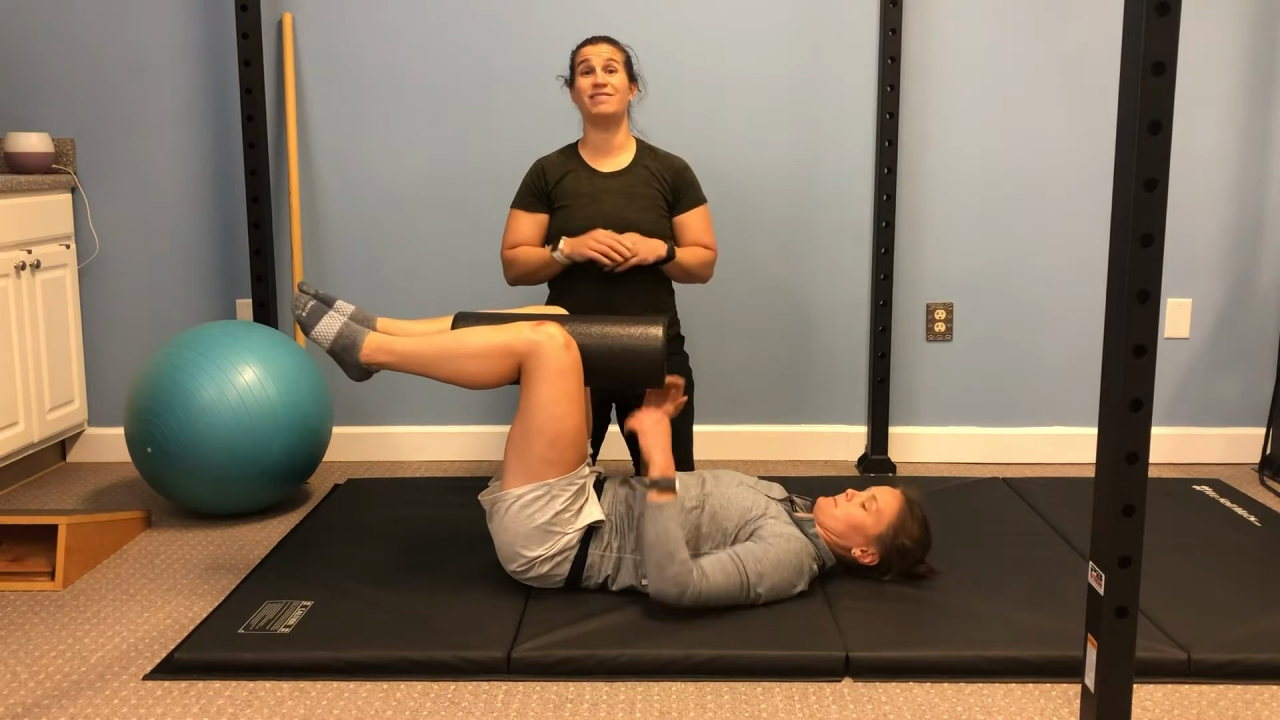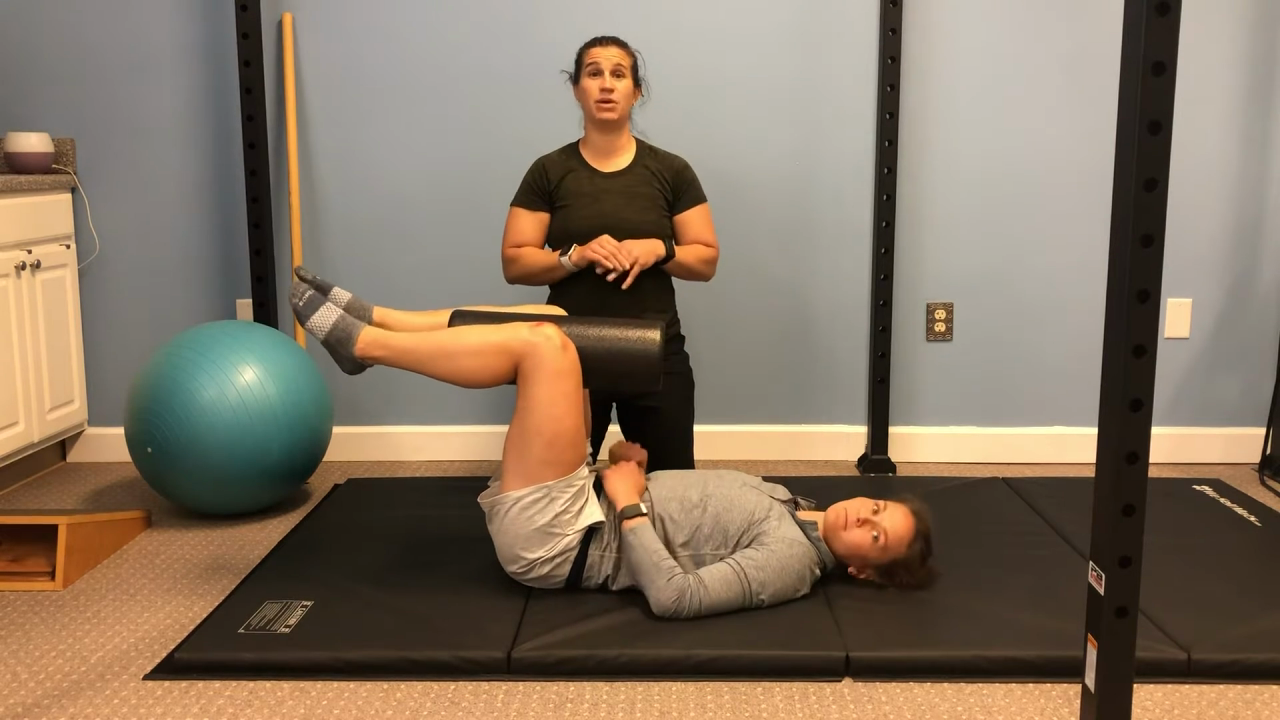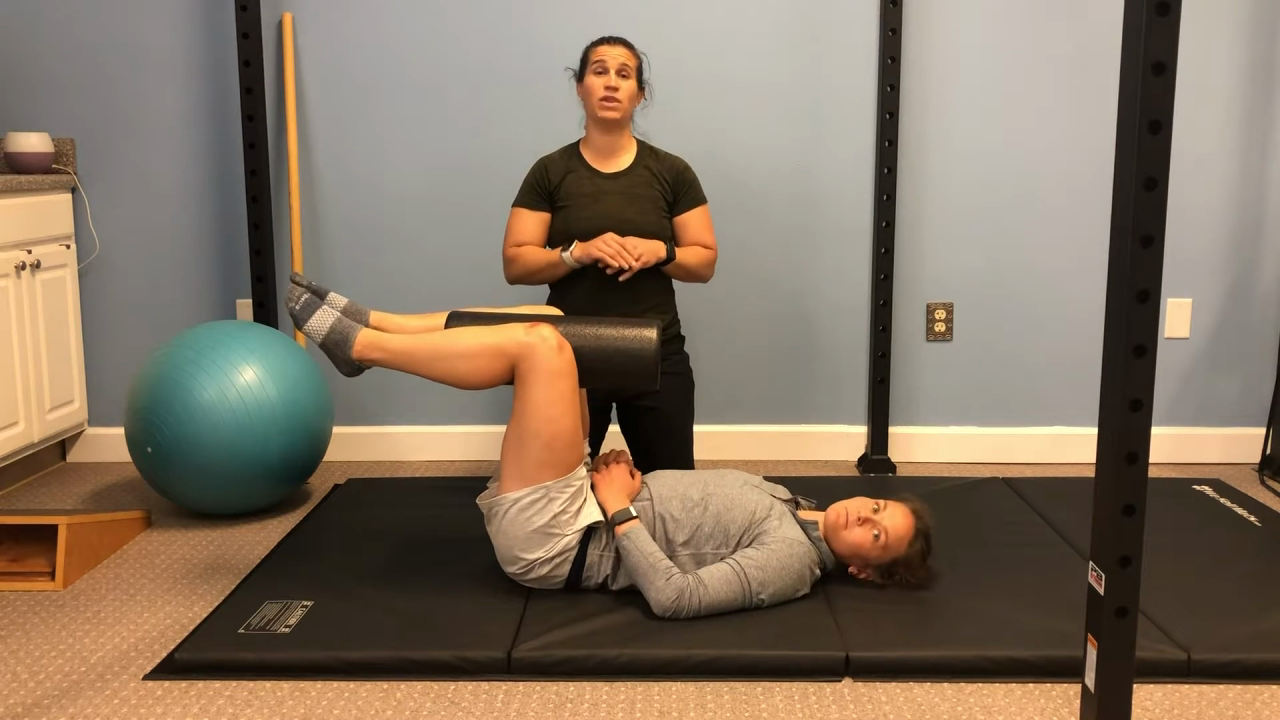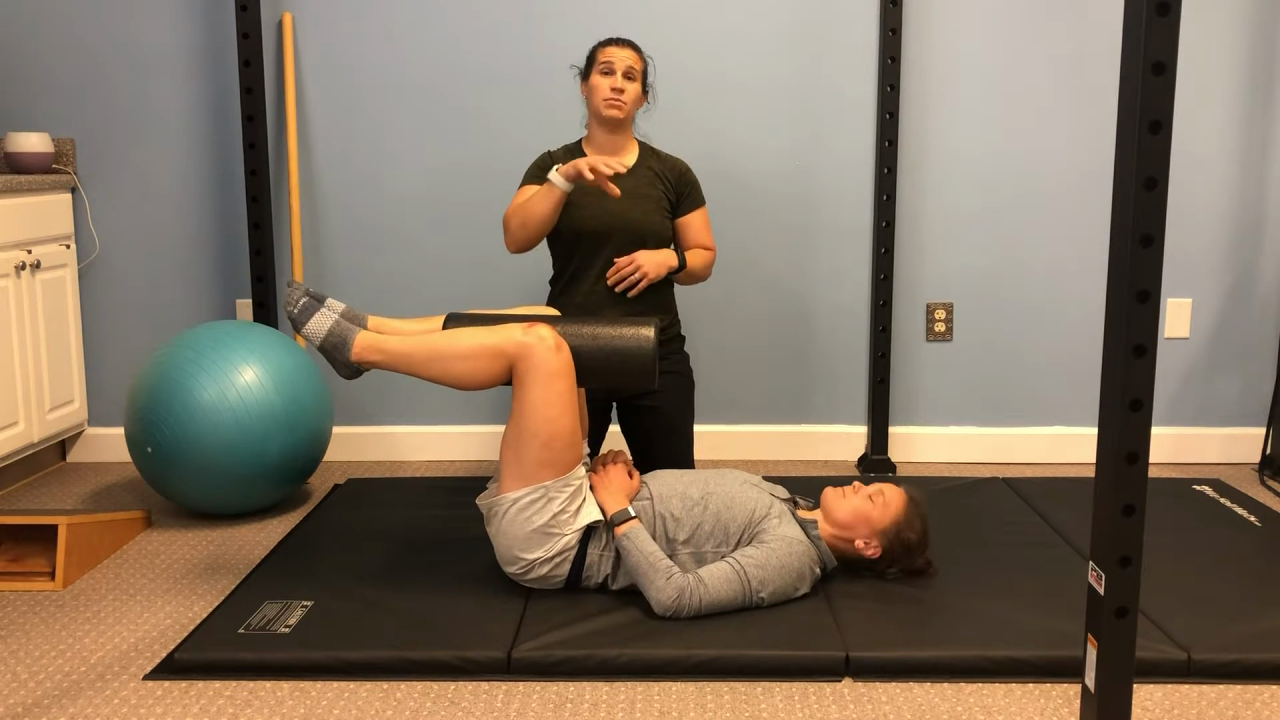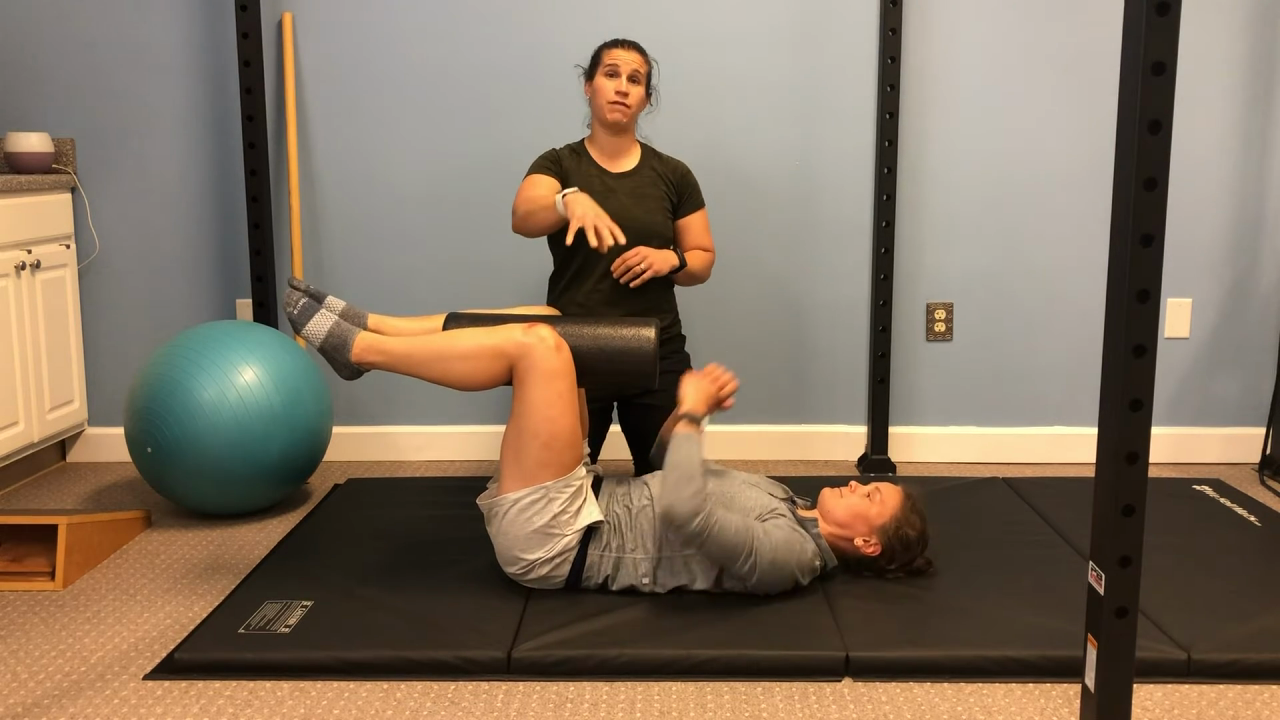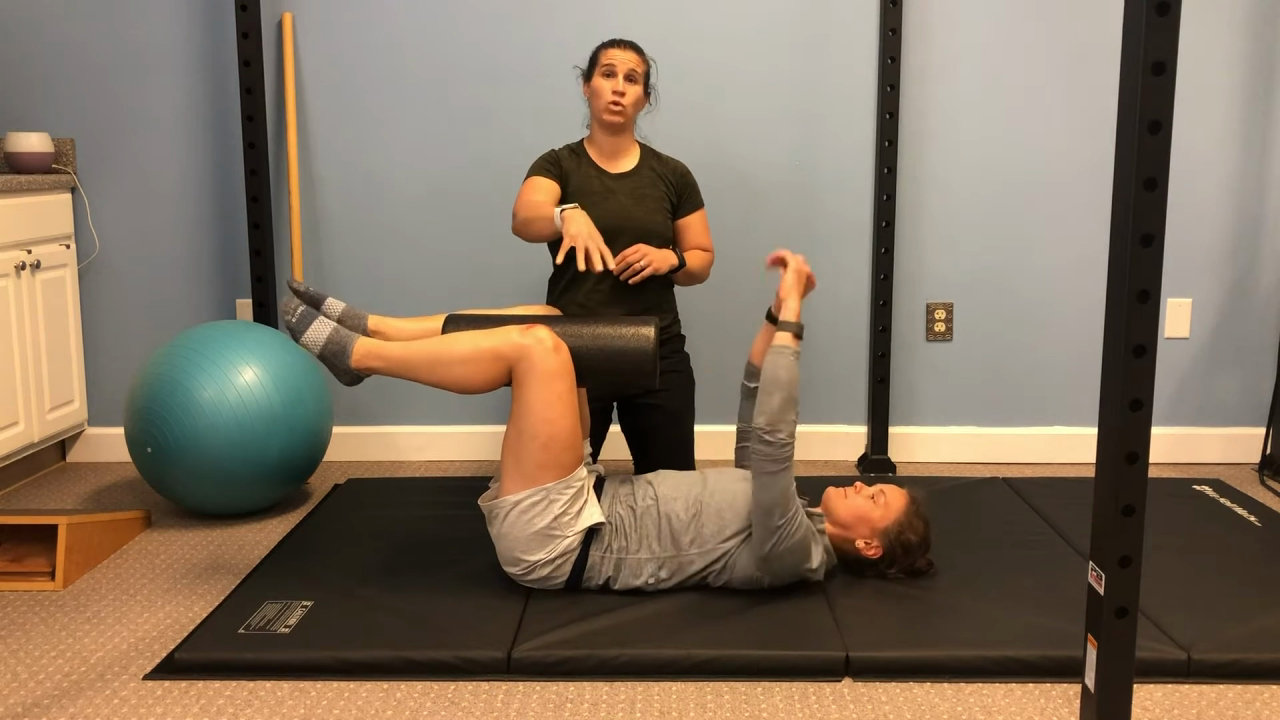
dt=0.5s
person 1, frame 1
left shoulder: (788, 556)
right shoulder: (786, 506)
left elbow: (673, 581)
left wrist: (659, 465)
right wrist: (655, 423)
left hip: (551, 539)
right hip: (589, 502)
left knee: (547, 343)
right knee: (551, 323)
left ankle: (366, 350)
right ankle: (370, 328)
person 1, frame 2
left shoulder: (792, 562)
right shoulder: (786, 505)
left elbow: (674, 596)
left wrist: (629, 504)
right wrist: (631, 470)
left hip: (551, 542)
right hip: (585, 504)
left knee: (542, 344)
right knee: (547, 319)
left ankle: (361, 343)
right ankle: (366, 317)
person 1, frame 3
left shoulder: (792, 561)
right shoulder: (784, 501)
left elbow: (674, 596)
left wrist: (620, 511)
right wrist: (625, 479)
left hip: (553, 540)
right hip: (586, 506)
left knee: (540, 345)
right knee: (546, 322)
left ankle: (358, 345)
right ankle: (363, 321)
person 1, frame 4
left shoulder: (791, 558)
right shoulder: (784, 506)
left elbow: (675, 594)
left wrist: (619, 510)
right wrist: (623, 482)
left hip: (552, 539)
right hip: (589, 506)
left knee: (536, 344)
right knee: (543, 324)
left ankle: (357, 347)
right ankle: (364, 327)
person 1, frame 5
left shoulder: (791, 555)
right shoulder: (783, 505)
left elbow: (682, 510)
left wrist: (691, 414)
right wrist: (689, 414)
left hip: (551, 541)
right hip: (591, 502)
left knee: (538, 345)
right knee: (546, 320)
left ankle: (356, 347)
right ankle: (363, 324)
person 1, frame 6
left shoulder: (795, 552)
right shoulder: (799, 517)
left elbow: (770, 439)
right elbow: (755, 422)
left wrist: (790, 317)
right wrist: (775, 317)
left hip: (553, 542)
right hip: (593, 503)
left knee: (536, 348)
right knee: (543, 321)
left ankle: (355, 353)
right ankle: (363, 328)
person 2, frame 1
left shoulder: (671, 171)
right shoulder: (547, 172)
left elbow: (704, 263)
right elbow: (514, 266)
left wrist: (659, 250)
right wrist: (569, 249)
person 2, frame 2
left shoulder: (671, 171)
right shoulder: (548, 171)
left elbow: (706, 260)
right elbow: (514, 263)
left wrist: (658, 250)
right wrist: (575, 256)
left hip: (656, 356)
person 2, frame 3
left shoulder: (672, 172)
right shoulder: (549, 172)
left elbow: (705, 262)
right elbow: (515, 266)
left wrist: (658, 251)
right wrist: (576, 253)
left hip: (656, 356)
person 2, frame 4
left shoulder: (672, 173)
right shoulder: (554, 165)
left elbow: (704, 258)
right elbow: (515, 238)
left wrist: (670, 260)
right wrist: (567, 175)
left hip: (656, 356)
person 2, frame 5
left shoulder: (672, 174)
right shoulder: (557, 164)
left elbow: (703, 260)
right elbow: (523, 217)
left wrist: (670, 260)
right wrist: (571, 200)
left hip: (657, 356)
person 2, frame 6
left shoulder: (672, 175)
right shoulder: (556, 165)
left elbow: (702, 260)
right elbow: (523, 221)
left wrist: (670, 259)
right wrist: (568, 215)
left hip: (658, 356)
